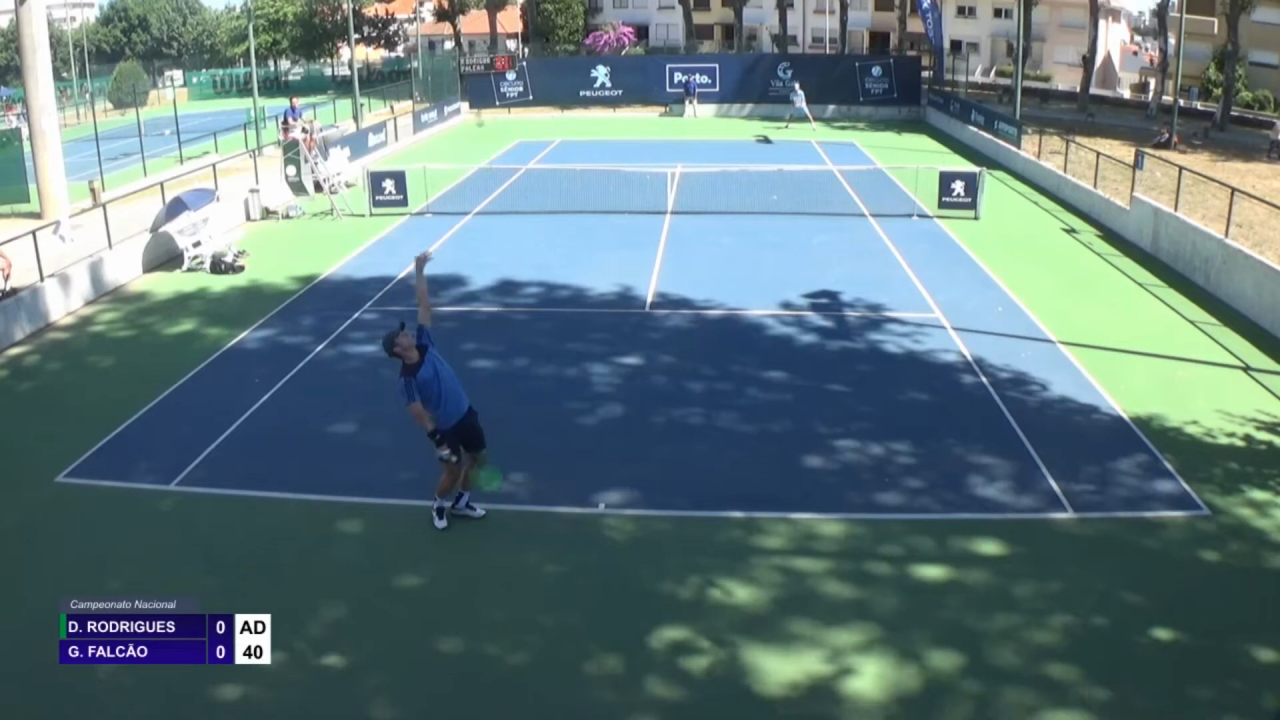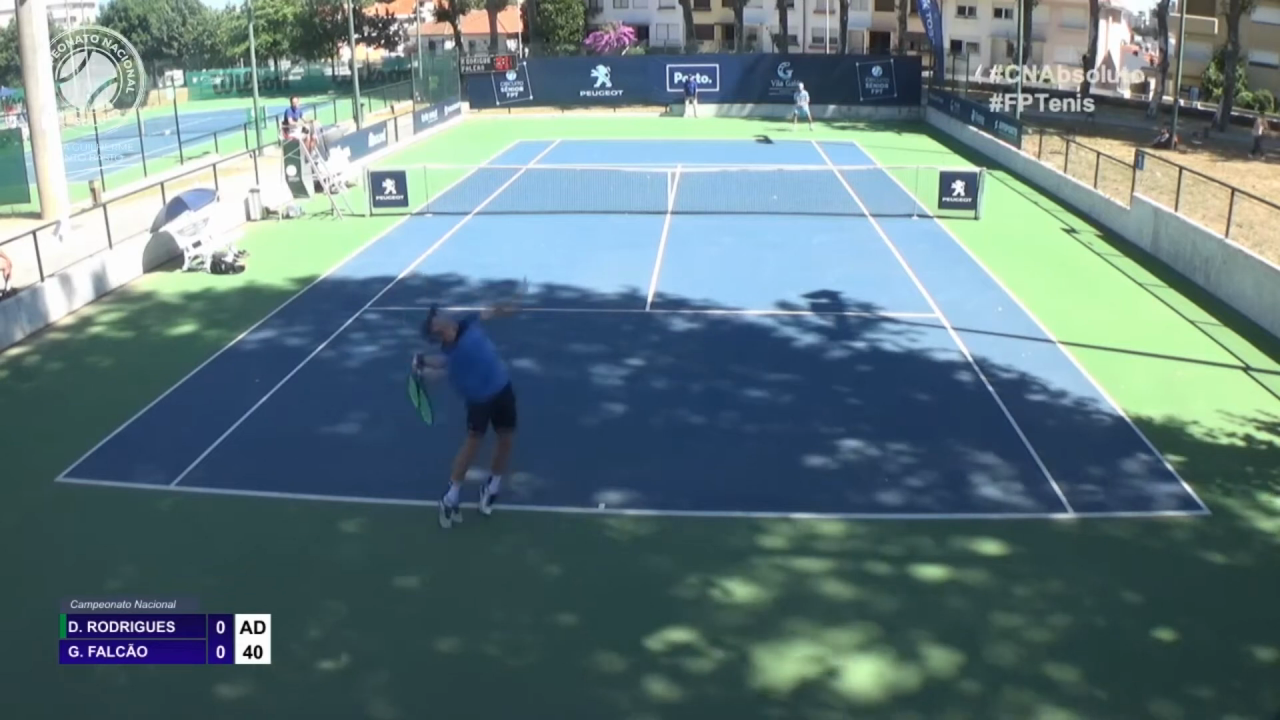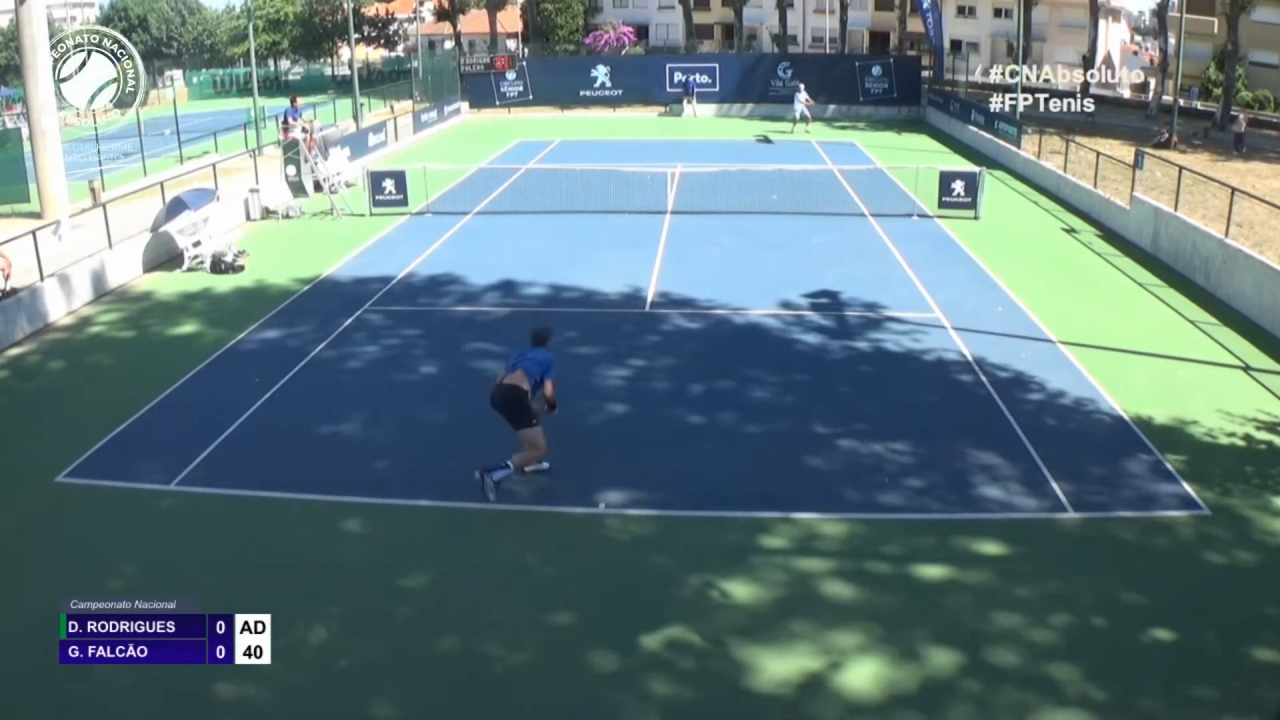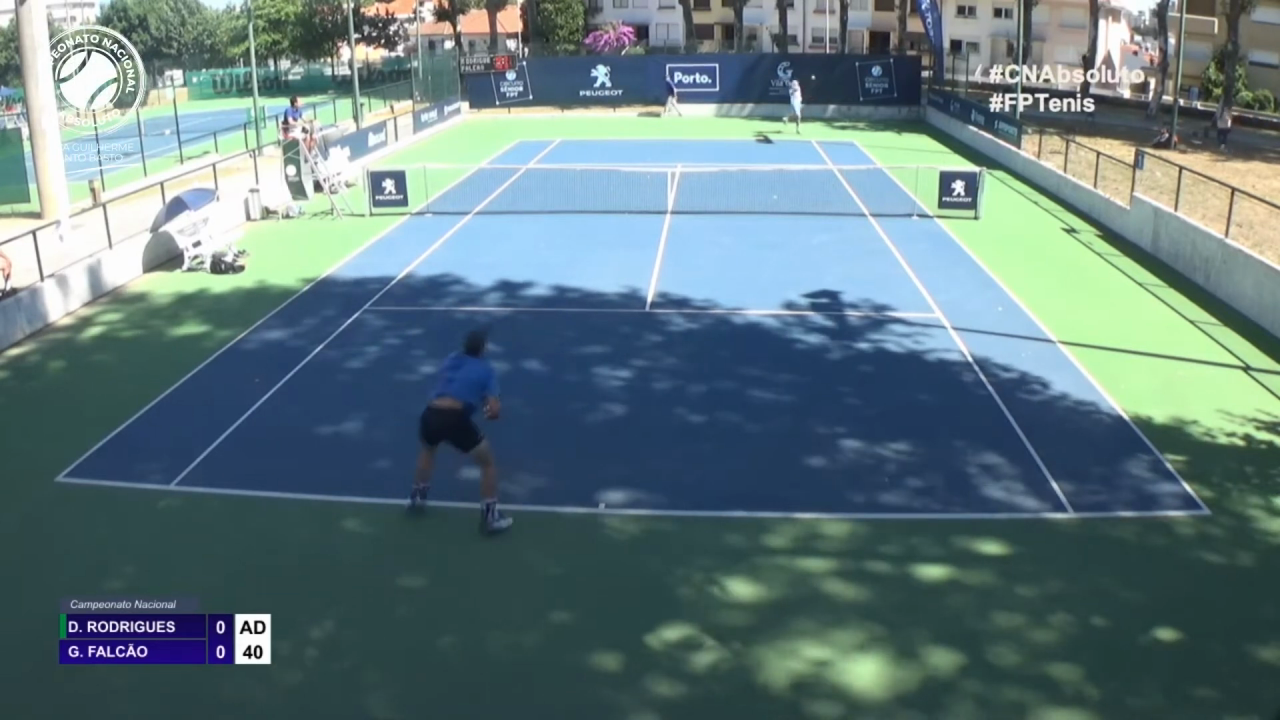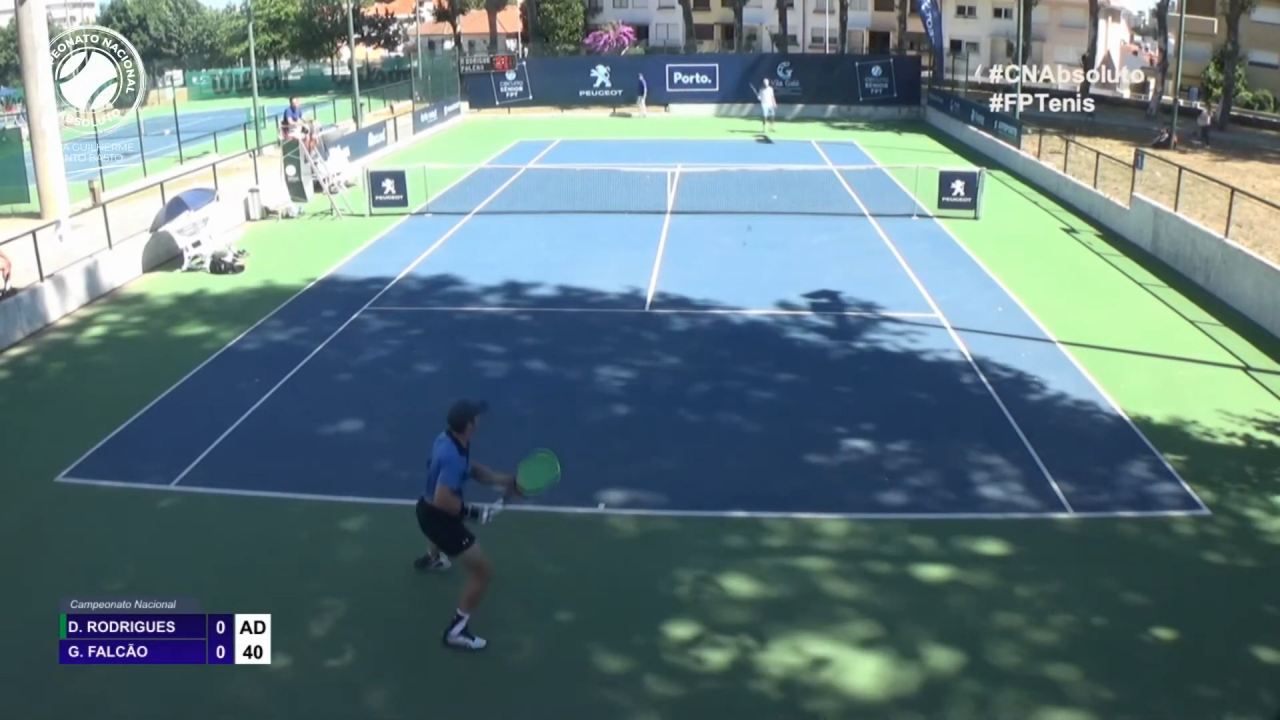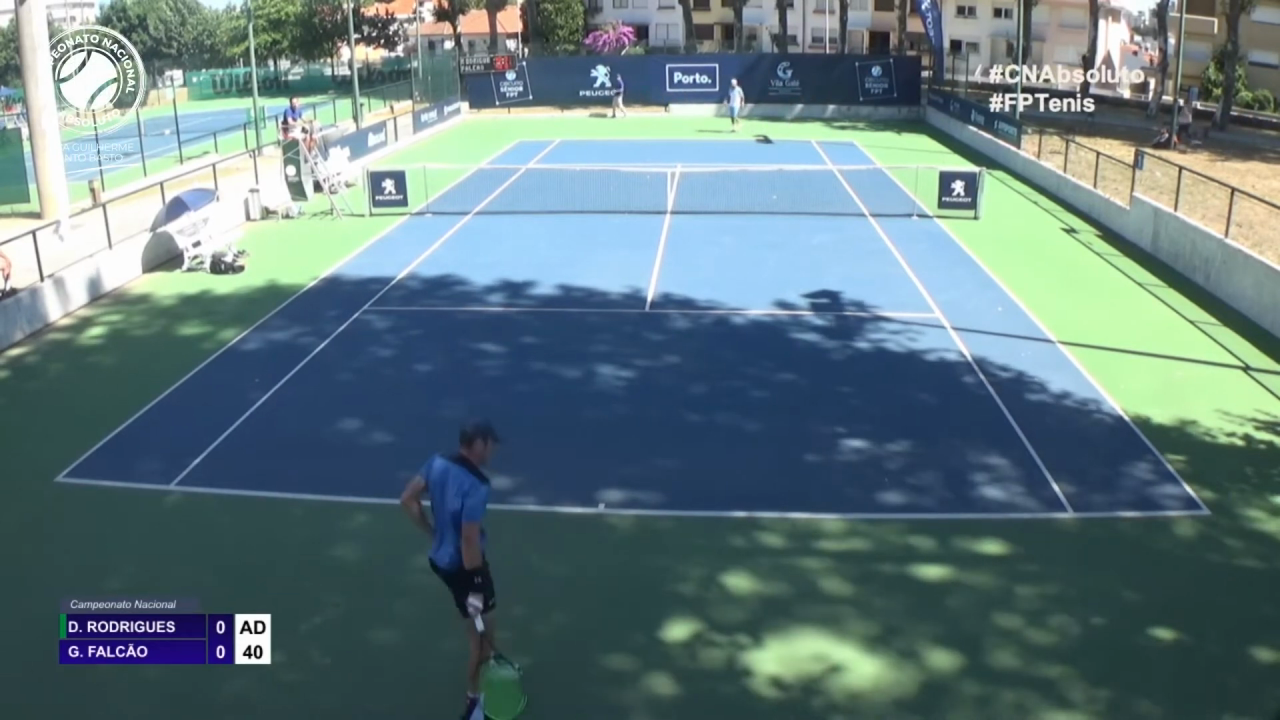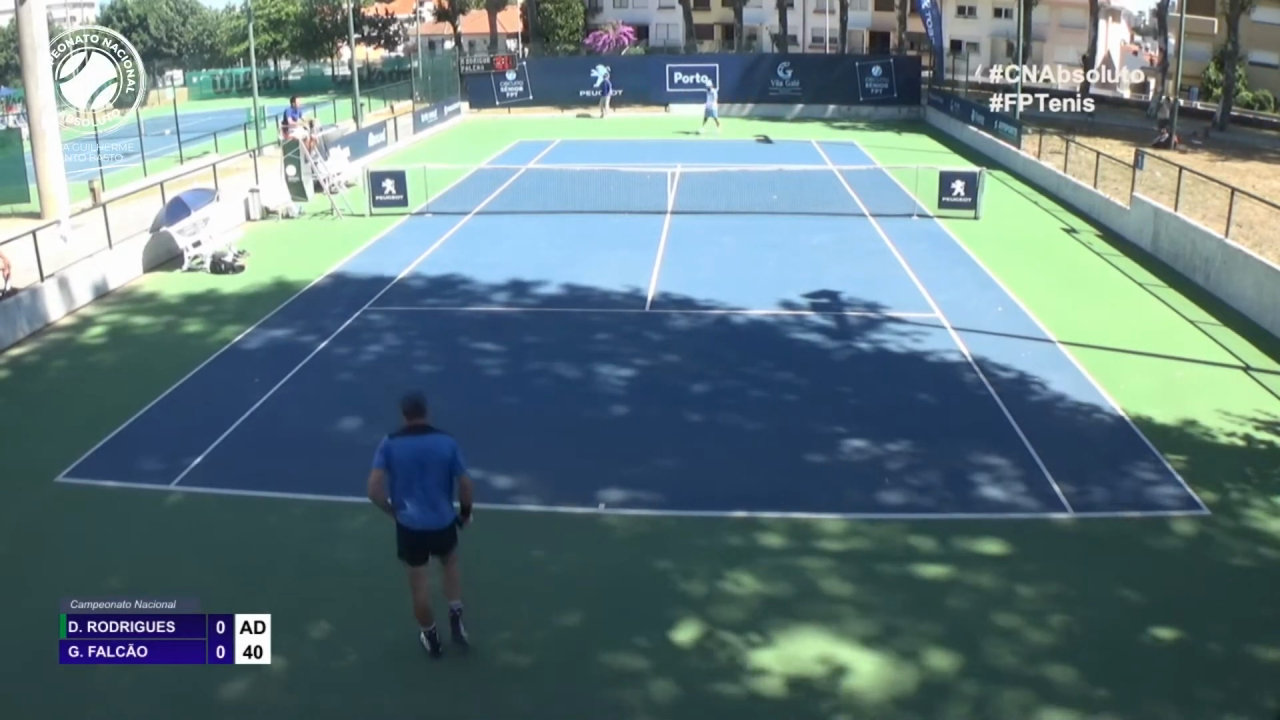
dt=0.7s
person 1, frame 1
left shoulder: (424, 345)
right shoulder: (407, 378)
left elbow: (424, 306)
right elbow: (418, 413)
left wrist: (419, 272)
right wrist: (438, 440)
left hip: (466, 413)
right hip: (445, 428)
left knee: (478, 460)
right knee: (453, 473)
left ankle: (461, 503)
right ankle: (439, 505)
person 1, frame 2
left shoulder: (469, 326)
right shoulder: (448, 353)
left elbow: (489, 314)
right wrist: (423, 365)
left hip: (503, 392)
right hip: (479, 399)
left knee: (505, 444)
right knee: (471, 448)
left ankle: (490, 490)
right ankle: (450, 497)
person 1, frame 3
left shoulder: (520, 355)
right shoulder: (548, 357)
left elbow: (498, 382)
right elbow: (548, 393)
right wrist: (552, 406)
left hip: (499, 394)
right hip: (514, 397)
left knee: (534, 415)
right knee: (539, 449)
left ankle: (530, 462)
right ankle: (494, 475)
person 1, frame 4
left shoulder: (452, 360)
right shoulder: (486, 370)
right elbow: (495, 410)
right wrist: (490, 411)
left hip: (431, 415)
right hip: (457, 421)
left knee: (428, 450)
right knee: (487, 462)
left ankle: (417, 494)
right ankle: (489, 516)
person 1, frame 5
left shoulder: (448, 439)
right shoulder: (453, 456)
left elbow: (472, 469)
right elbow: (441, 500)
left wrist: (504, 480)
right wrist: (471, 512)
left hip: (428, 510)
right hip: (437, 516)
left knee: (456, 528)
right knee: (483, 572)
left ankle: (431, 559)
right ankle: (457, 629)
person 1, frame 6
left shoulder: (437, 463)
right shoulder: (476, 486)
left elbow: (408, 498)
right elbow: (470, 541)
left wrist: (432, 533)
right wrist: (475, 588)
left hip: (440, 557)
right hip: (464, 565)
left knee: (473, 615)
right knee: (481, 635)
left ankle: (486, 656)
person 1, frame 7
left shoulder: (390, 444)
right shoulder: (446, 442)
left elbow: (374, 489)
right elbow: (465, 486)
left wrist: (392, 511)
right wrist: (466, 511)
left hip: (409, 525)
right hip: (443, 522)
left knee: (418, 584)
right knee: (450, 565)
left ankle: (431, 638)
right ankle: (456, 619)
